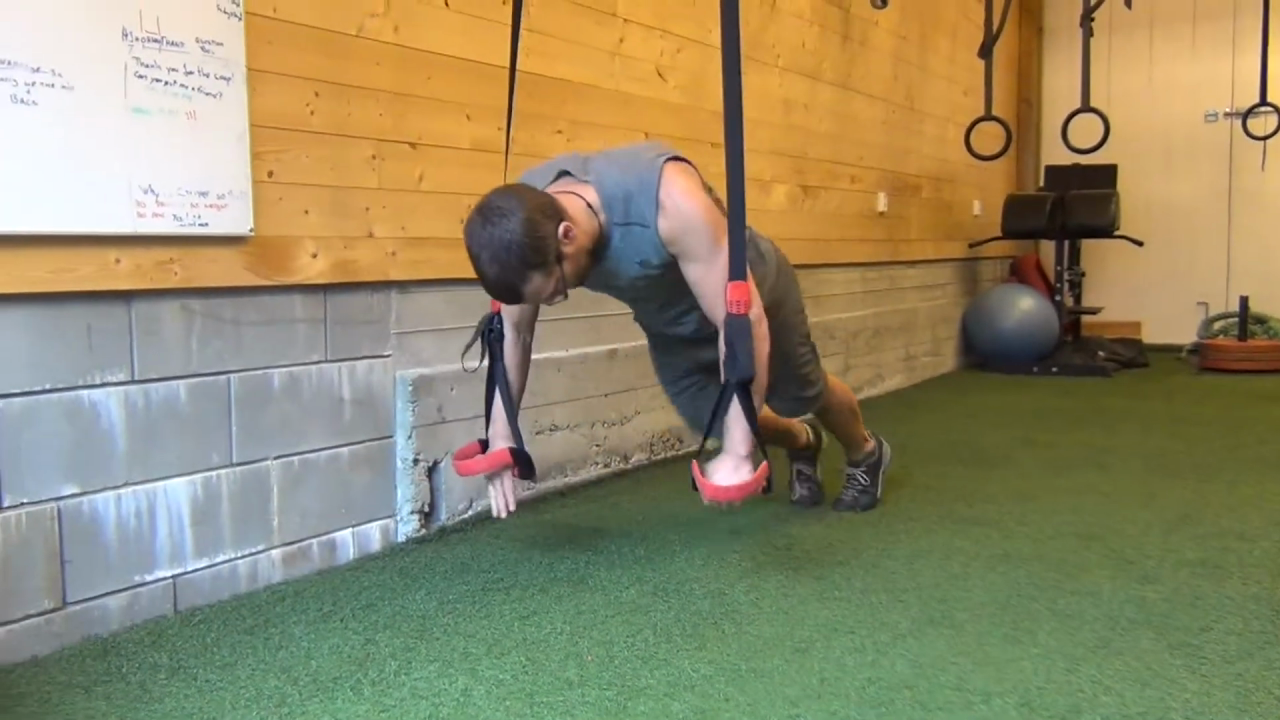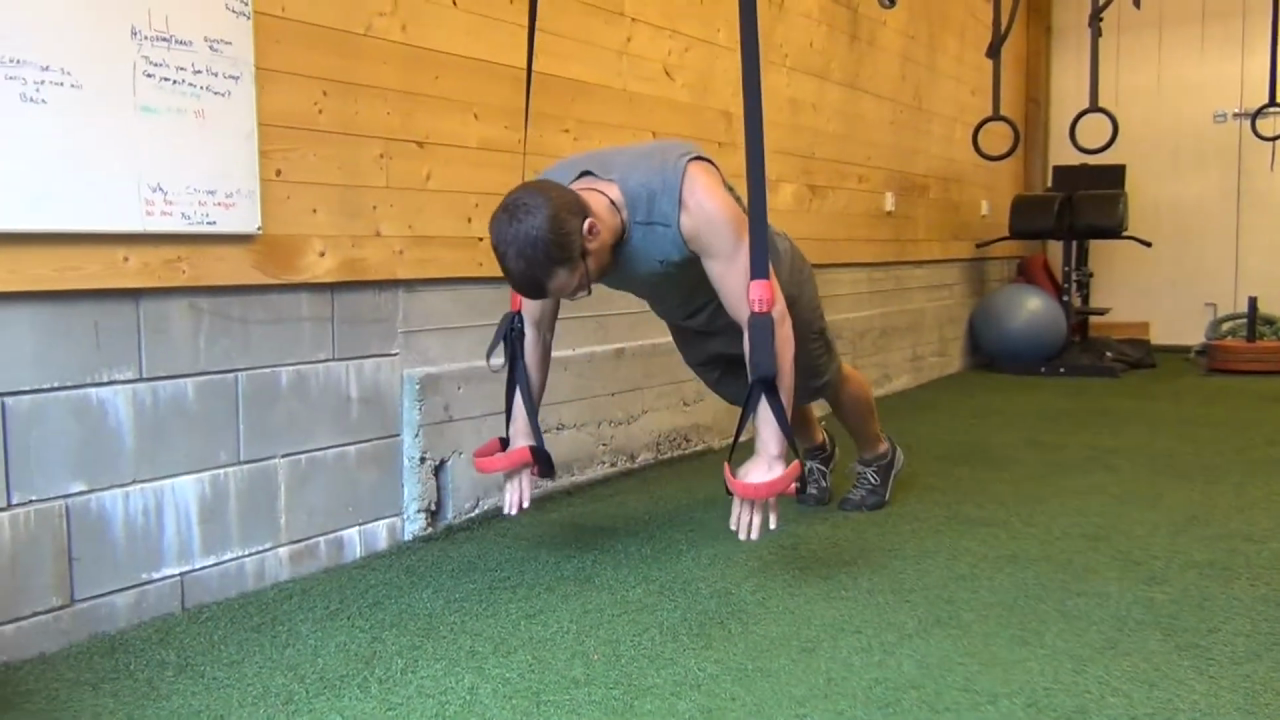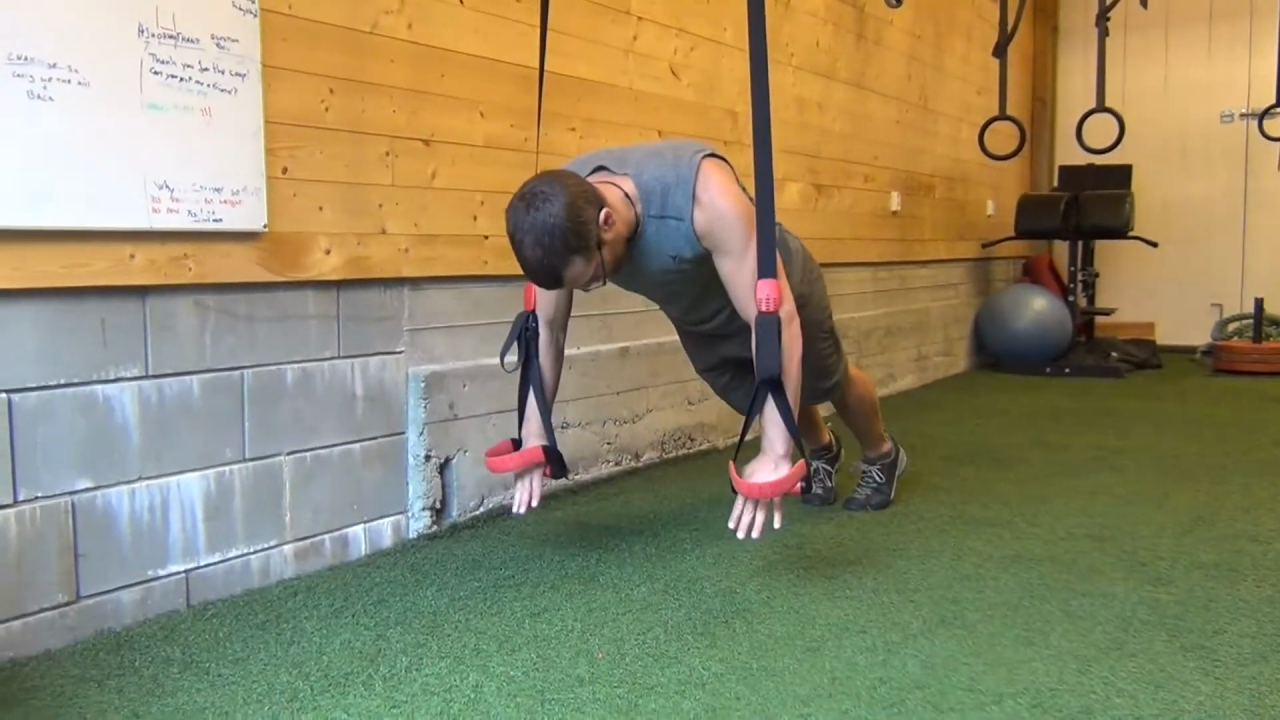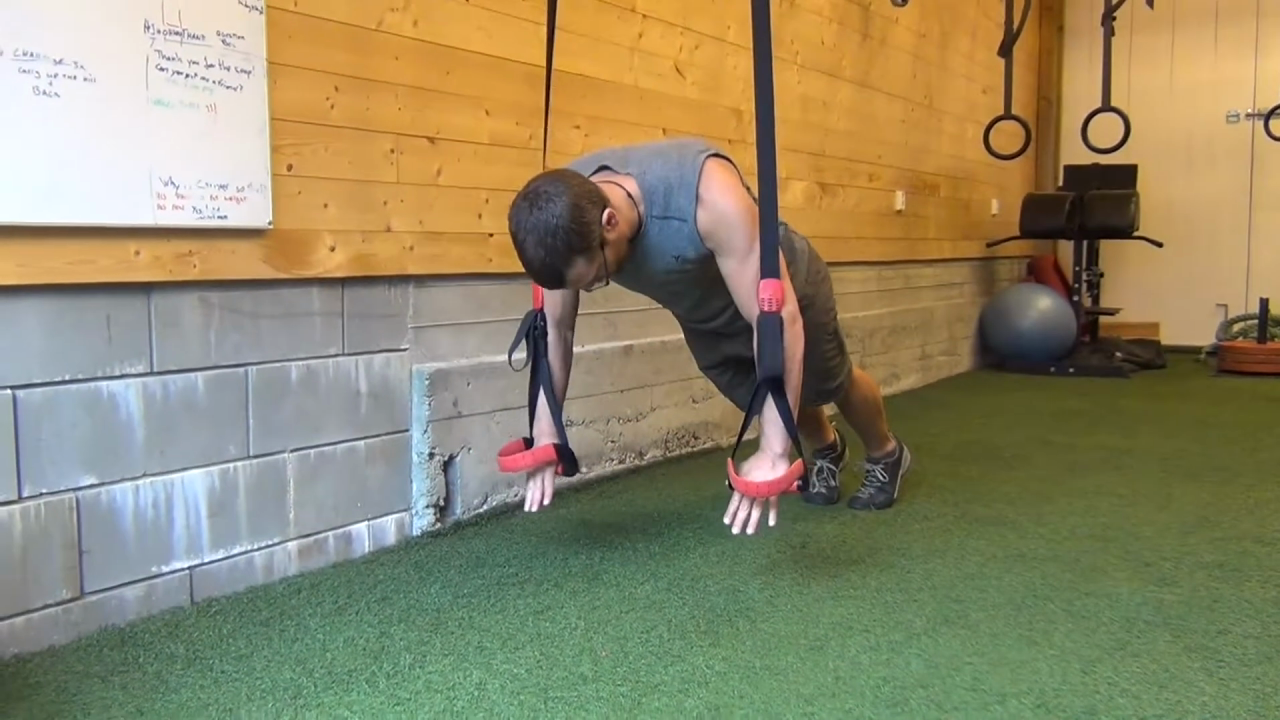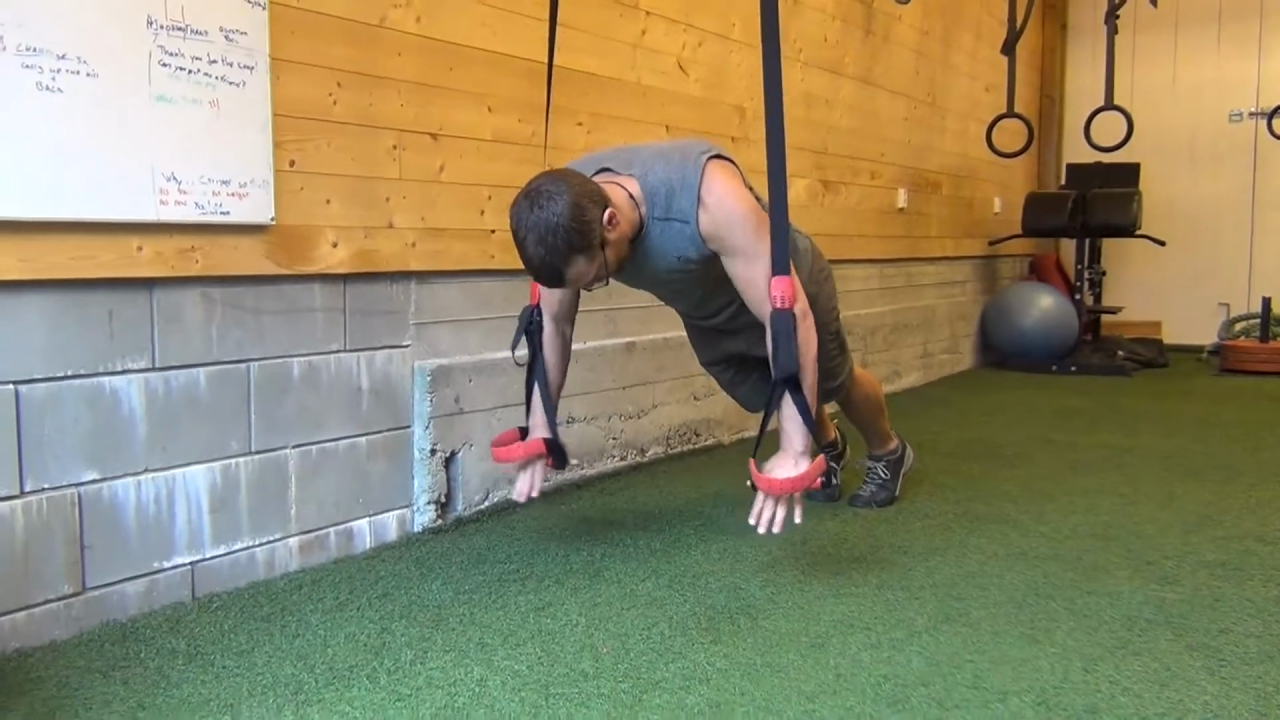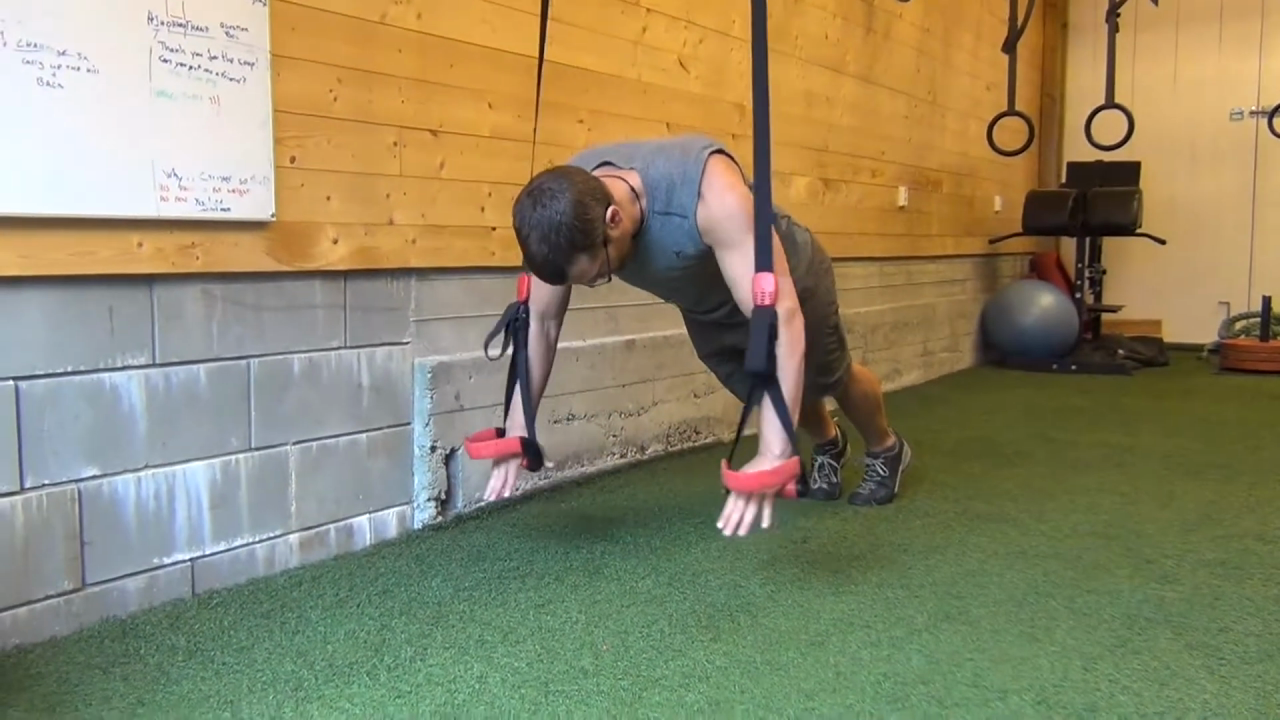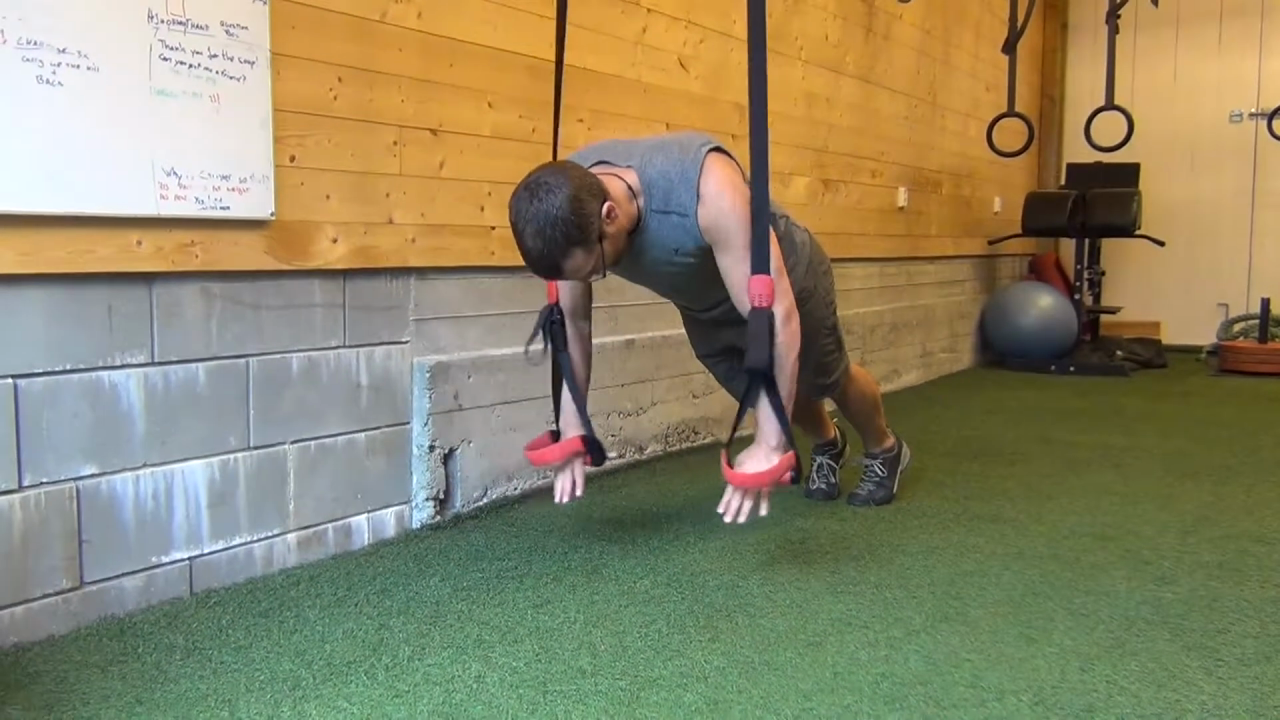
dt=0.2s
person 1, frame 1
left shoulder: (668, 200)
right shoulder: (526, 220)
left elbow: (744, 322)
right elbow: (514, 331)
left wrist: (739, 452)
right wrist: (501, 435)
left hip: (752, 299)
left knee: (806, 395)
right knee: (721, 428)
left ankle: (865, 454)
right ankle: (801, 442)
person 1, frame 2
left shoulder: (689, 197)
right shoulder: (546, 214)
left elbow: (766, 321)
right elbow: (534, 330)
left wrist: (770, 454)
right wrist: (520, 435)
left hip: (768, 292)
left knee: (823, 379)
left ankle: (878, 455)
right ankle: (817, 450)
person 1, frame 3
left shoulder: (702, 193)
right shoulder: (560, 213)
left elbow: (776, 319)
right elbow: (547, 329)
left wrist: (776, 453)
right wrist: (533, 436)
left hip: (777, 290)
left knee: (828, 381)
left ankle: (881, 457)
right ankle: (822, 452)
person 1, frame 4
left shoulder: (707, 193)
right shoulder: (564, 212)
left elbow: (779, 320)
right elbow: (555, 328)
left wrist: (774, 452)
right wrist: (544, 434)
left hip: (784, 288)
left knee: (831, 383)
right knee: (775, 396)
left ankle: (885, 456)
right ankle: (827, 451)
person 1, frame 5
left shoulder: (709, 195)
right shoulder: (567, 213)
left elbow: (790, 318)
right elbow: (554, 324)
left wrist: (793, 452)
right wrist: (540, 426)
left knee: (834, 381)
right knee: (766, 397)
left ankle: (888, 453)
right ankle: (830, 448)
person 1, frame 6
left shoulder: (707, 190)
right shoulder: (565, 209)
left elbow: (780, 317)
right elbow: (541, 321)
left wrist: (774, 453)
right wrist: (517, 431)
left hip: (786, 282)
left knee: (832, 377)
left ankle: (885, 450)
right ankle: (828, 447)
person 1, frame 7
left shoulder: (707, 189)
right shoulder: (567, 206)
left elbow: (777, 316)
right elbow: (571, 319)
left wrist: (769, 446)
right wrist: (572, 429)
left hip: (787, 279)
left knee: (827, 378)
right knee: (783, 385)
left ankle: (885, 452)
right ankle: (827, 447)
